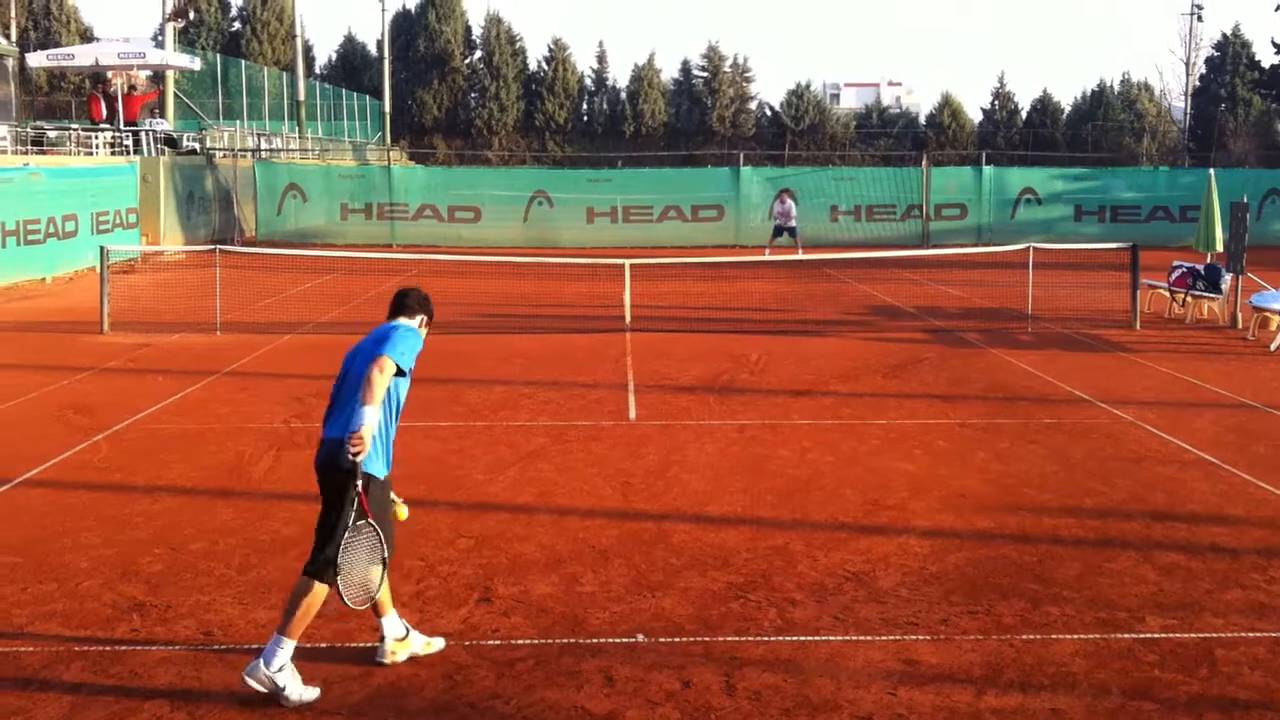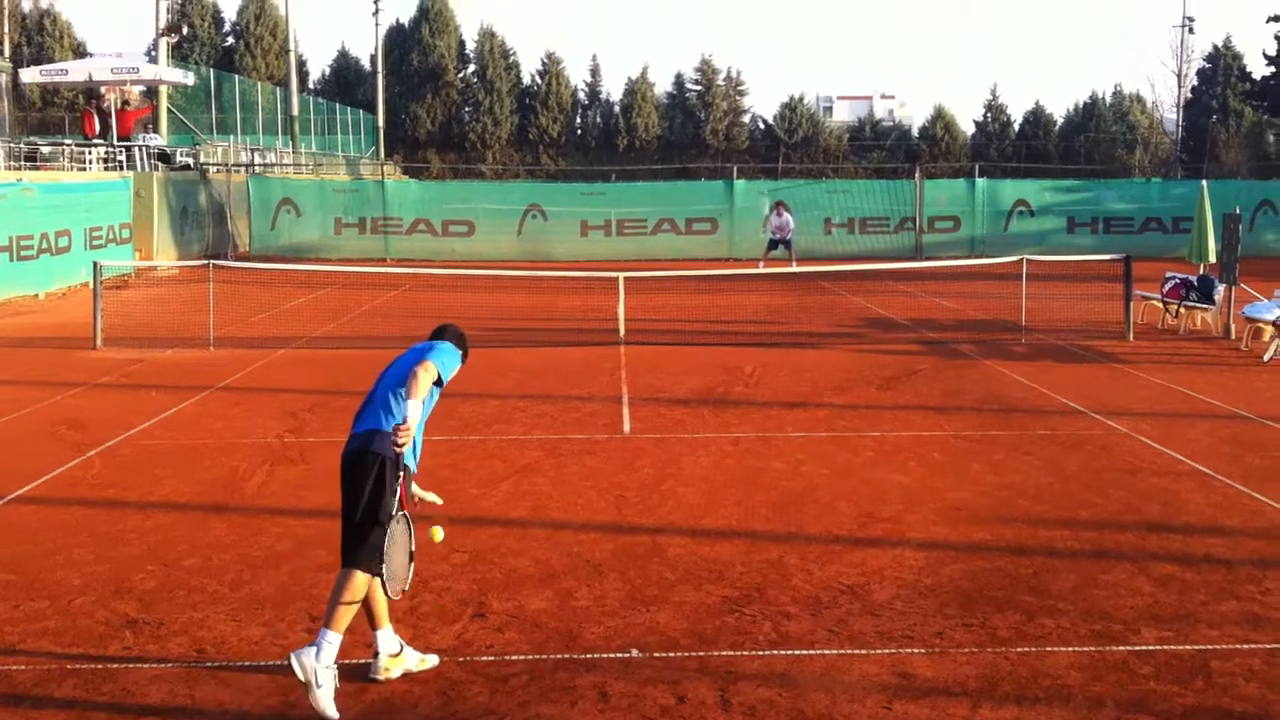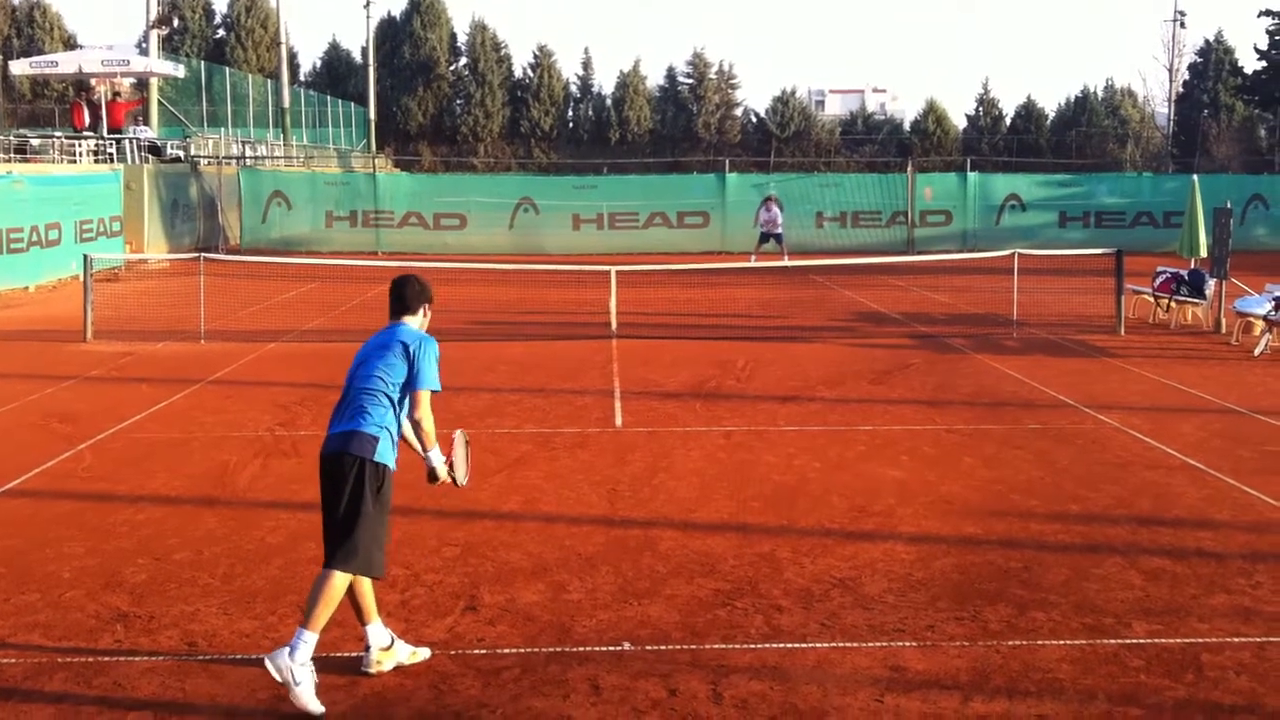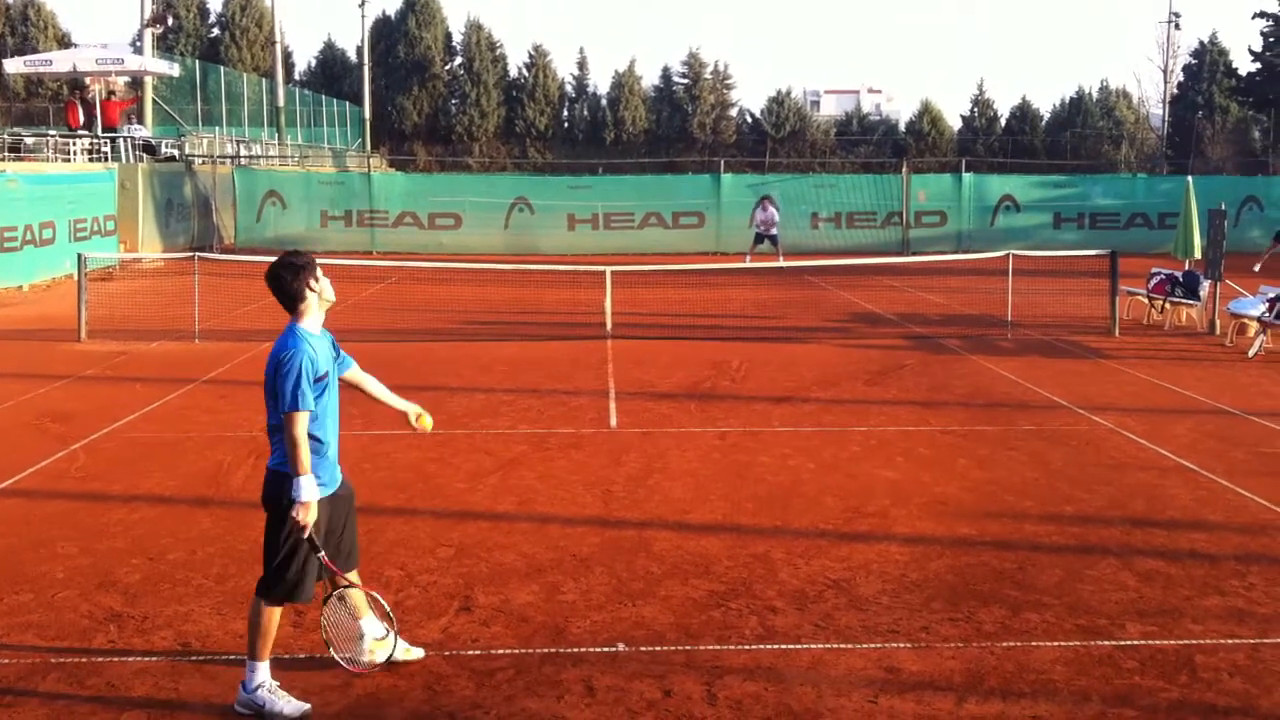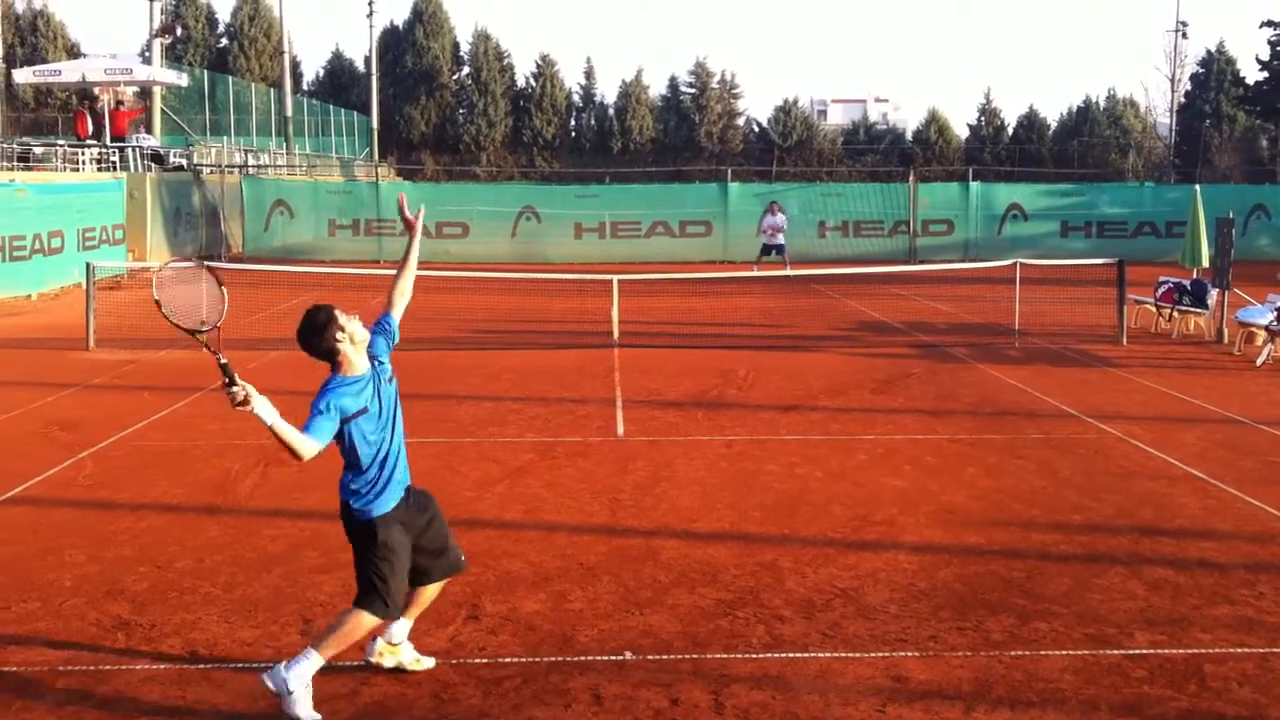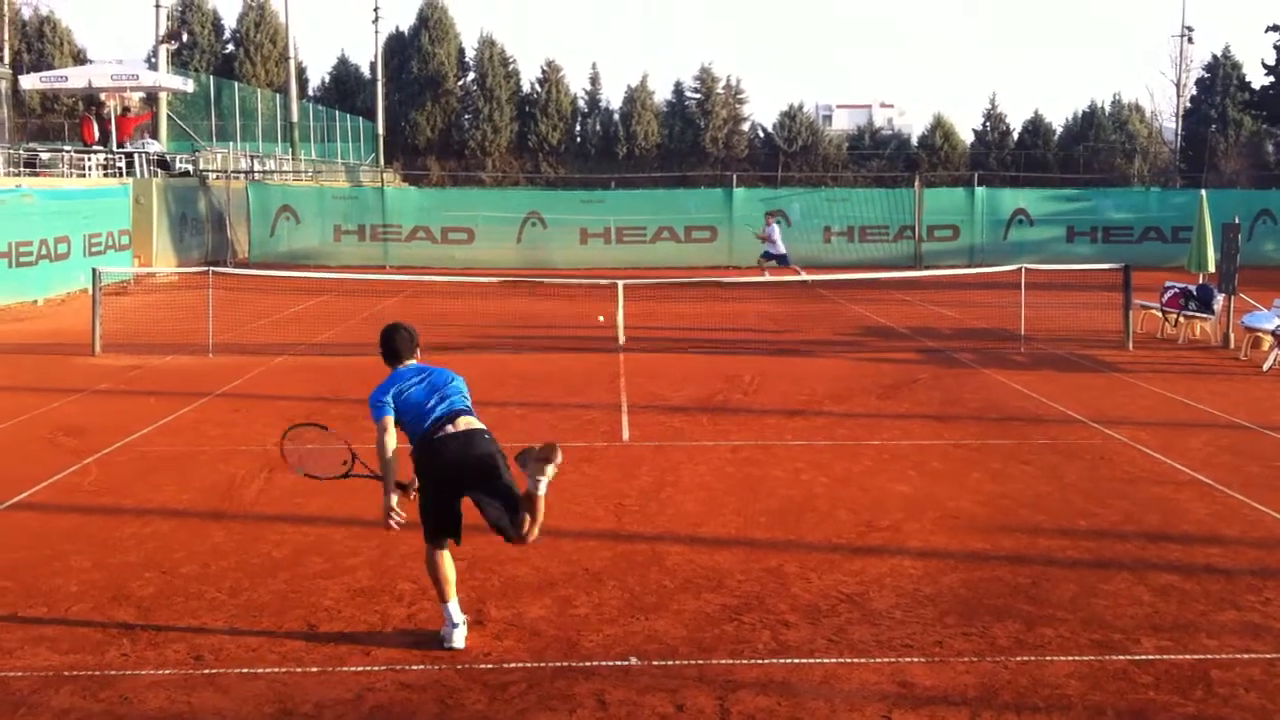
dt=0.7s
person 1, frame 1
left shoulder: (368, 343)
right shoulder: (407, 334)
right elbow: (379, 372)
right wrist: (371, 421)
left hip: (342, 453)
right hip: (356, 460)
right knee: (328, 565)
left ankle: (396, 637)
right ankle: (272, 664)
person 1, frame 2
left shoulder: (407, 358)
right shoulder: (446, 351)
right elbow: (422, 373)
left wrist: (413, 488)
right wrist: (413, 414)
left hip: (359, 450)
right hip: (384, 452)
left knee: (369, 556)
right knee: (366, 558)
left ankle: (389, 652)
right ankle: (320, 656)
person 1, frame 3
left shoulder: (373, 344)
right shoulder: (421, 343)
right elbow: (419, 413)
left wrist: (421, 453)
right wrist: (437, 461)
left hip: (338, 450)
right hip: (367, 455)
left knee: (354, 555)
right knee: (347, 559)
left ankle: (381, 645)
right ankle: (296, 657)
person 1, frame 4
left shoulder: (319, 340)
right shoulder: (298, 350)
left elbow: (355, 374)
right elbow: (294, 428)
left wrist: (401, 403)
right wrist: (305, 490)
left hip: (328, 480)
right hip: (299, 485)
left knee: (342, 560)
right knee: (278, 585)
left ankle: (375, 638)
person 1, frame 5
left shoulder: (377, 351)
right shoulder: (333, 400)
left elbow: (401, 292)
right elbow: (305, 449)
left wrist: (414, 238)
right wrist: (263, 411)
left hip: (402, 495)
right hip: (372, 512)
left knee: (443, 564)
right knee: (375, 611)
left ankle: (392, 642)
right ankle: (291, 675)
person 1, frame 6
left shoulder: (384, 391)
right shoulder: (447, 376)
left elbow: (387, 435)
left wrist: (390, 495)
left hip: (436, 454)
right hip: (477, 441)
left knee: (438, 544)
right knee: (523, 531)
left ankle: (454, 624)
right ankle: (536, 475)
